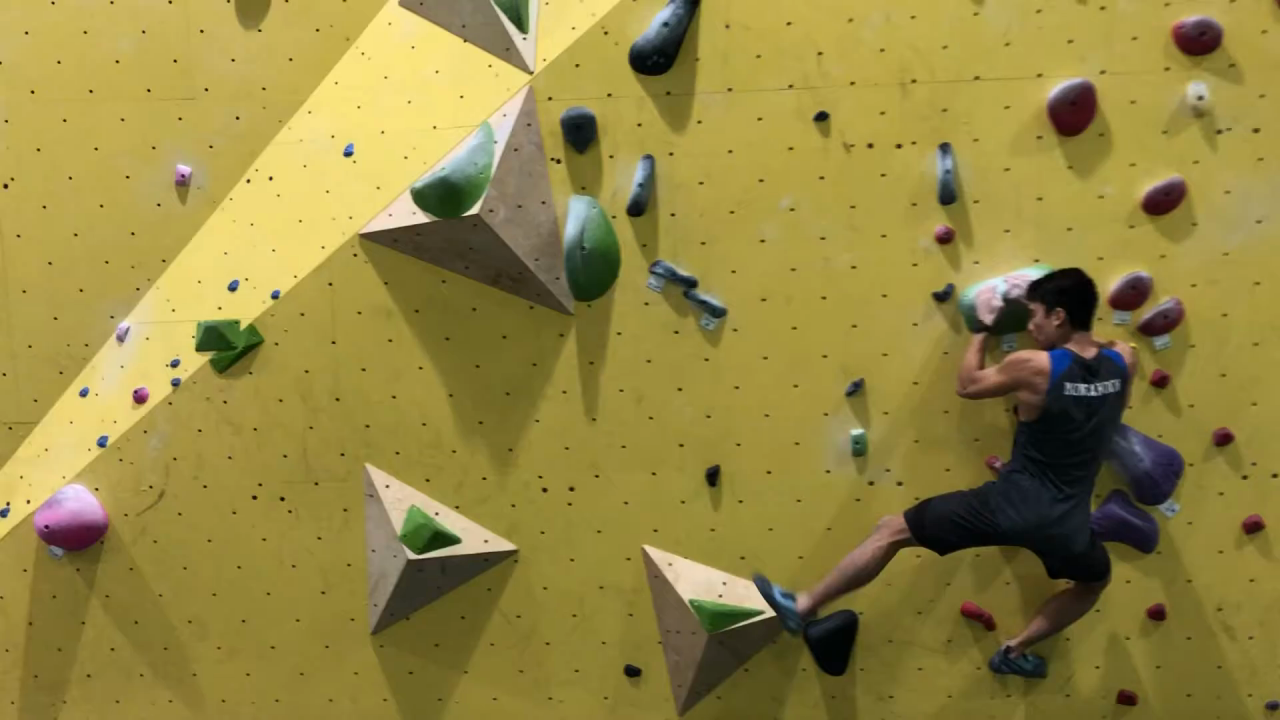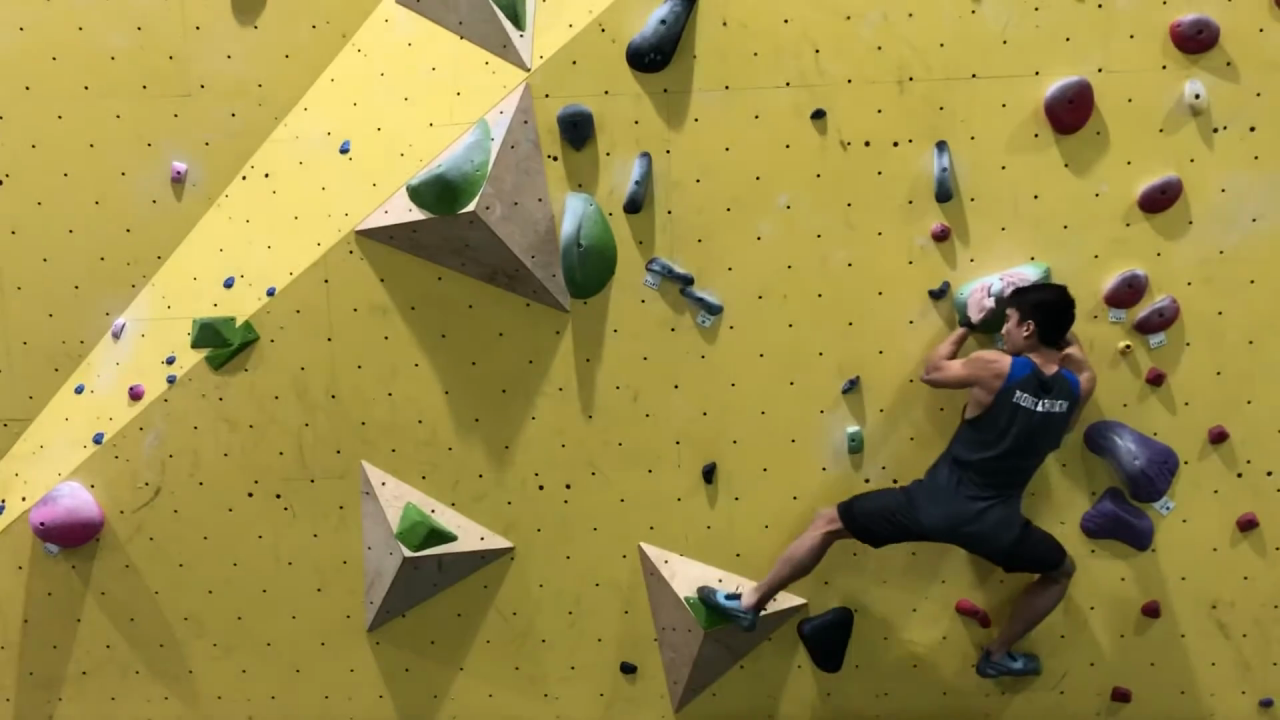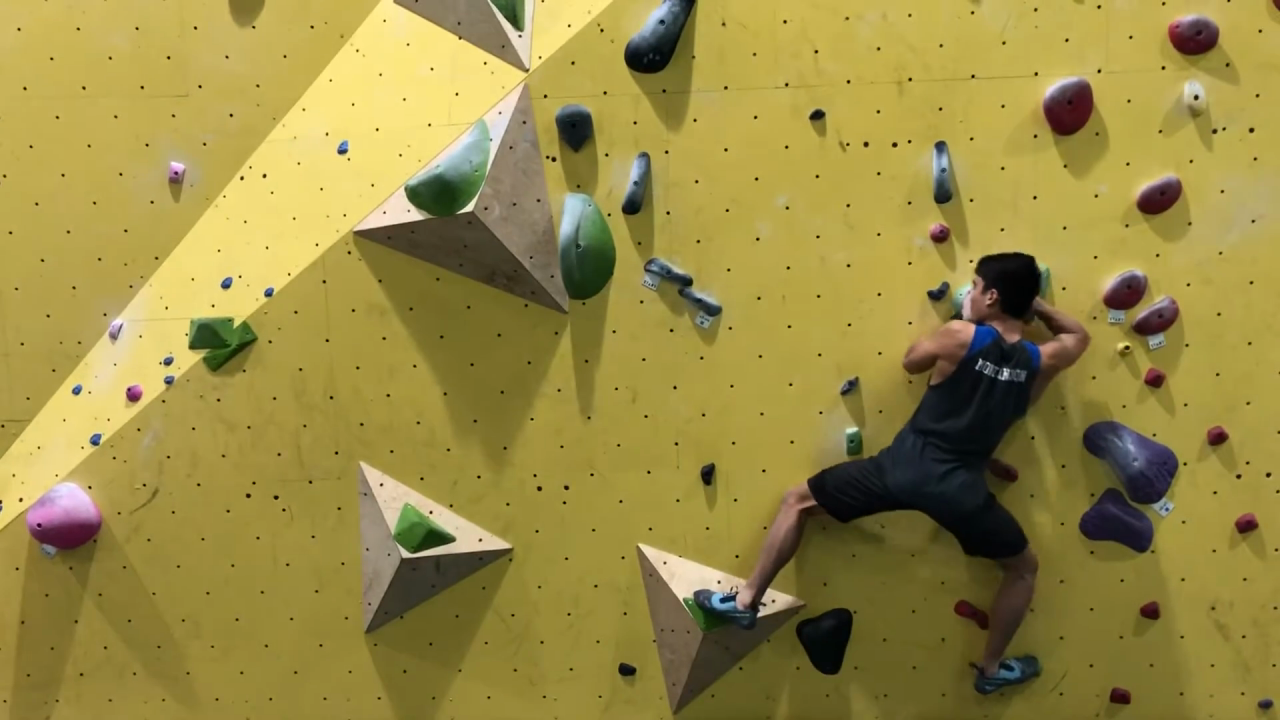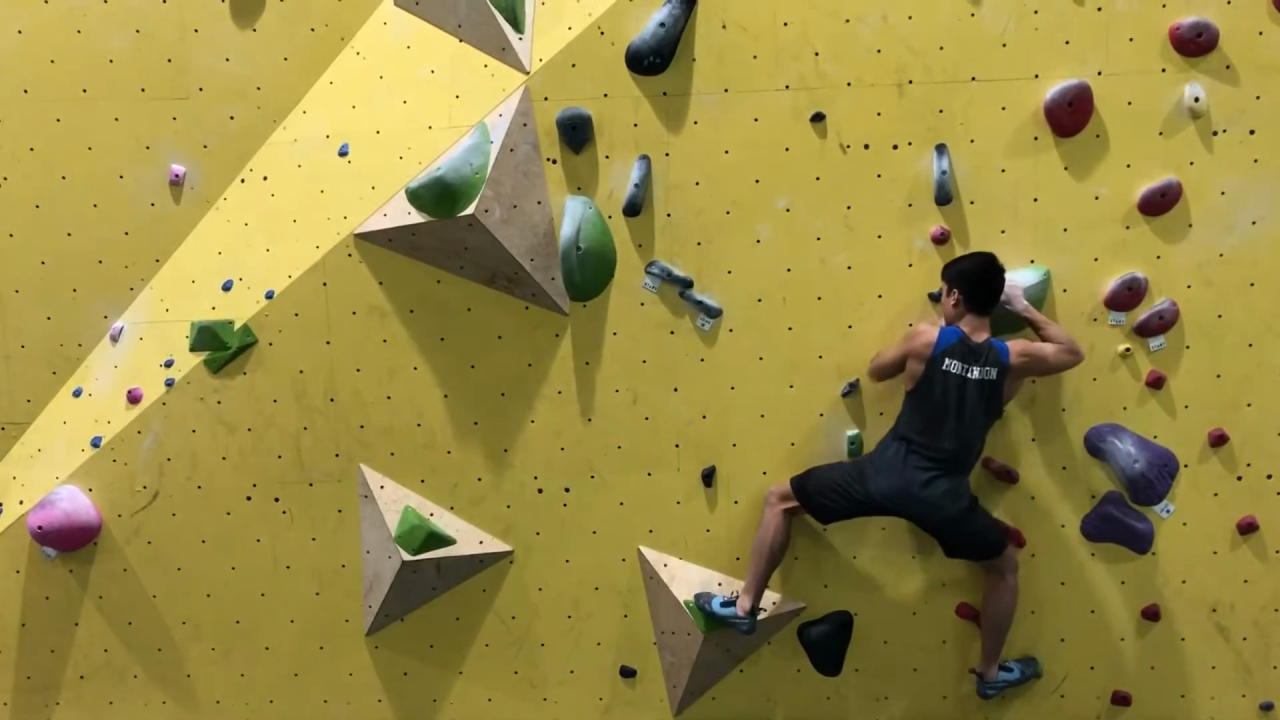
dt=0.4s
person 1, frame 1
left shoulder: (1035, 366)
right shoulder: (1123, 364)
left elbow: (968, 385)
left wrist: (982, 328)
left hip: (1011, 503)
right hip: (1067, 522)
left knee: (891, 531)
right knee: (1094, 580)
left ankle: (802, 606)
right ankle: (1017, 651)
person 1, frame 2
left shoulder: (994, 367)
right shoulder: (1079, 386)
left elbow: (931, 372)
right elbow: (1072, 347)
left wrist: (967, 324)
right wrist: (1044, 307)
left hip: (937, 501)
right hip: (995, 521)
left knee: (827, 523)
right knee: (1060, 573)
left ankle: (751, 601)
right ankle: (998, 655)
person 1, frame 3
left shoulder: (960, 335)
right shoulder: (1043, 361)
left elbow: (910, 362)
right elbow: (1080, 336)
right wrist: (1032, 301)
left hip: (903, 468)
right hip: (961, 488)
left knee: (797, 500)
right knee: (1023, 568)
left ankle: (746, 600)
right ankle: (992, 668)
person 1, frame 4
left shoulder: (925, 340)
right shoulder: (1014, 358)
left elbow: (875, 370)
right elbow: (1073, 353)
right wrist: (1025, 309)
left hip: (887, 474)
right hip: (945, 493)
left knee: (779, 500)
right knee: (1005, 569)
left ankle: (745, 605)
right ankle: (991, 673)
